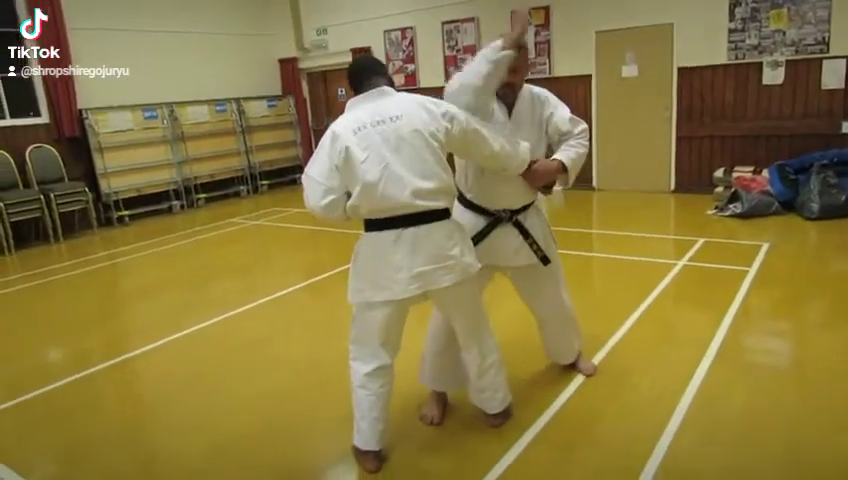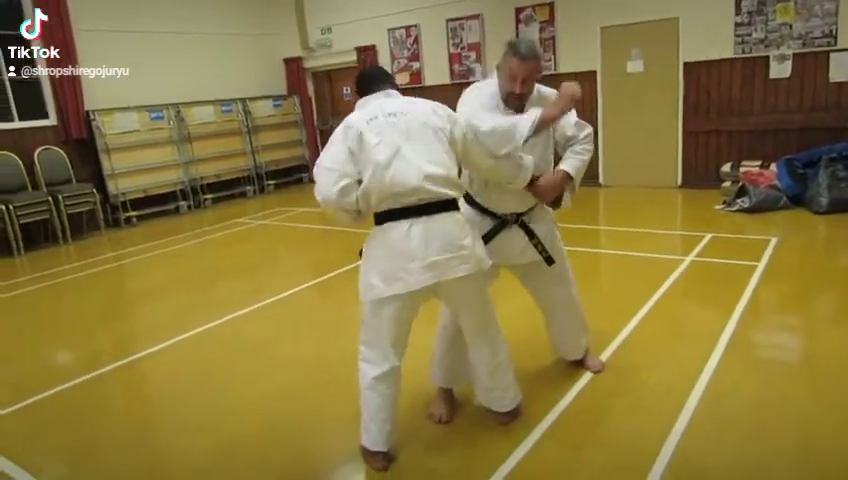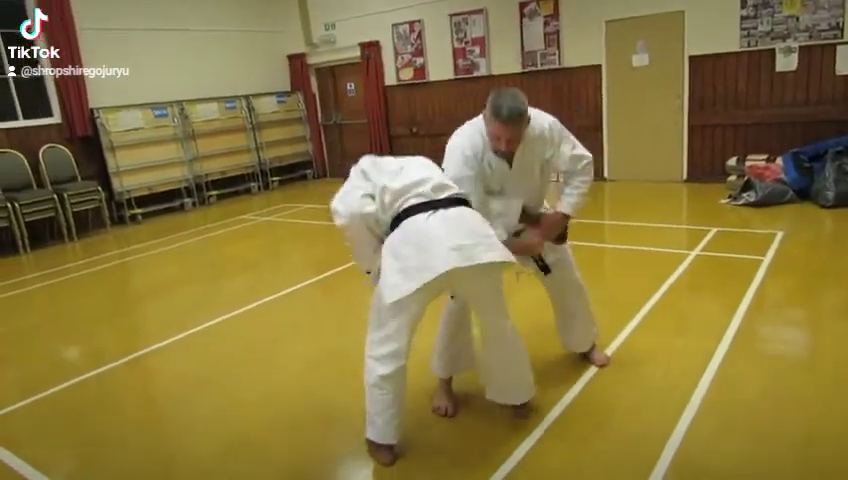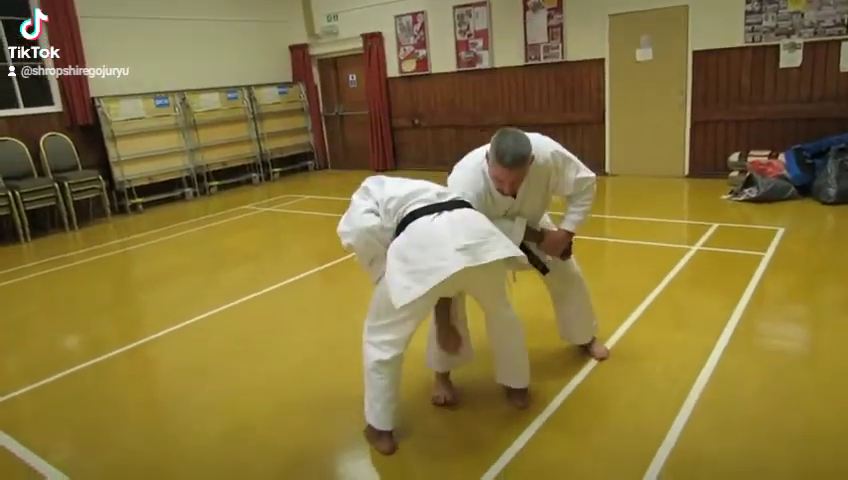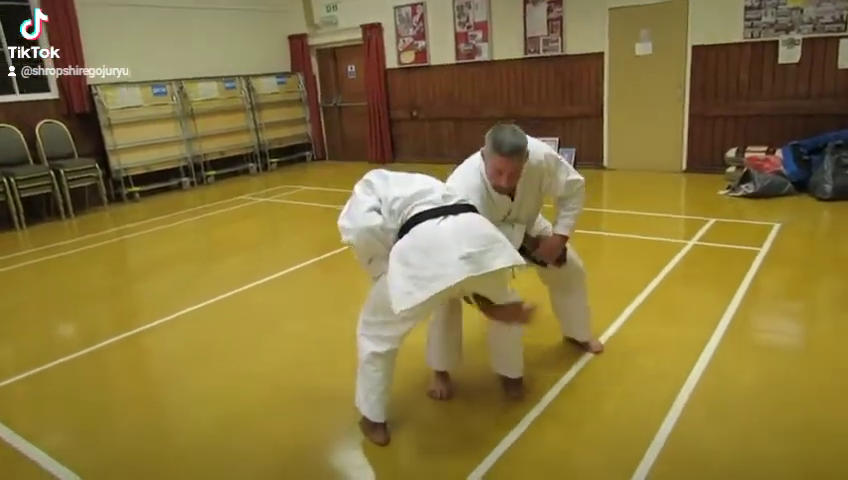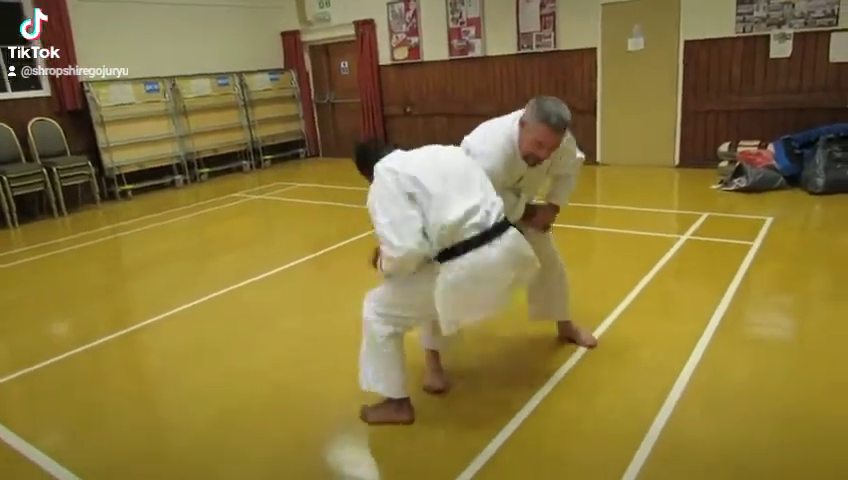
dt=0.4s
person 1, frame 1
left shoulder: (340, 130)
right shoulder: (429, 108)
left elbow: (321, 201)
right elbow: (488, 144)
right wrist: (528, 168)
left hip: (384, 252)
right hip: (440, 239)
left knee: (371, 353)
right knee: (473, 330)
left ankle: (369, 446)
right ankle: (495, 406)
person 1, frame 2
left shoulder: (352, 125)
right shoulder: (434, 110)
left elbow: (330, 192)
right elbow: (487, 156)
left wrist: (356, 212)
right wrist: (530, 176)
left hip: (394, 244)
right hip: (451, 233)
left knee: (379, 350)
right knee: (481, 328)
left ankle: (376, 445)
right ankle: (503, 404)
person 1, frame 3
left shoulder: (363, 170)
right shoulder: (420, 165)
left elbow: (353, 213)
left wrist: (374, 260)
left hip: (414, 241)
right hip: (468, 230)
left knee: (385, 348)
right knee: (496, 320)
left ankle: (382, 441)
right ankle: (518, 397)
person 1, frame 4
left shoulder: (367, 192)
right shoulder: (420, 189)
left elbow: (360, 231)
left wrist: (384, 272)
right wrist: (443, 323)
left hip: (422, 245)
right hip: (474, 231)
left knee: (381, 338)
right knee: (500, 310)
left ankle: (381, 430)
right ankle: (517, 387)
person 1, frame 5
left shoulder: (367, 186)
right shoulder: (422, 184)
left elbow: (361, 230)
left wrist: (384, 270)
right wrist: (496, 307)
left hip: (425, 248)
right hip: (477, 235)
left knee: (374, 331)
right knee: (502, 302)
left ankle: (375, 421)
person 1, frame 6
left shoulder: (386, 181)
right shoulder: (444, 152)
left elbow: (406, 250)
left wrist: (383, 262)
left hip: (466, 269)
right hip: (508, 249)
left knee: (379, 310)
left ankle: (397, 403)
person 2, frame 1
left shoulder: (541, 101)
right shoulder: (468, 95)
left elbow: (578, 135)
right elbow: (460, 92)
left wrist: (559, 166)
right wrist: (506, 43)
left hip: (525, 222)
right hip: (473, 222)
left knee: (550, 296)
right knee: (452, 309)
left ankle: (569, 353)
right ankle: (438, 390)
person 2, frame 2
left shoulder: (547, 99)
right shoulder: (477, 96)
left elbow: (582, 138)
right elbow: (487, 135)
left wrist: (564, 176)
right wrist: (545, 118)
left hip: (531, 219)
right hip: (478, 220)
left knee: (559, 291)
right knee: (460, 305)
left ankle: (577, 351)
right ankle: (444, 388)
person 2, frame 3
left shoulder: (546, 128)
right shoulder: (464, 142)
left elbow: (581, 166)
left wrist: (562, 214)
right wrist: (512, 242)
left hip: (532, 221)
left knee: (567, 280)
right knee: (459, 298)
left ankle: (585, 344)
right ankle: (444, 382)
person 2, frame 4
left shoulder: (547, 153)
right shoulder: (465, 182)
left elbow: (584, 184)
left wrist: (565, 232)
left hip: (527, 223)
left knee: (567, 274)
left ankle: (585, 337)
right ankle: (442, 374)
person 2, frame 5
left shoulder: (541, 157)
right shoulder: (464, 190)
left elbow: (573, 189)
left wrist: (559, 236)
left hip: (523, 226)
left knee: (569, 269)
right knee: (449, 296)
left ankle: (576, 333)
right ankle: (440, 371)
person 2, frame 6
left shoulder: (554, 138)
right shoulder: (489, 148)
left elbow: (569, 168)
left wrist: (552, 207)
right wrist: (528, 210)
left hip: (515, 205)
left knee: (546, 256)
left ankle: (565, 326)
right ankle: (433, 359)
